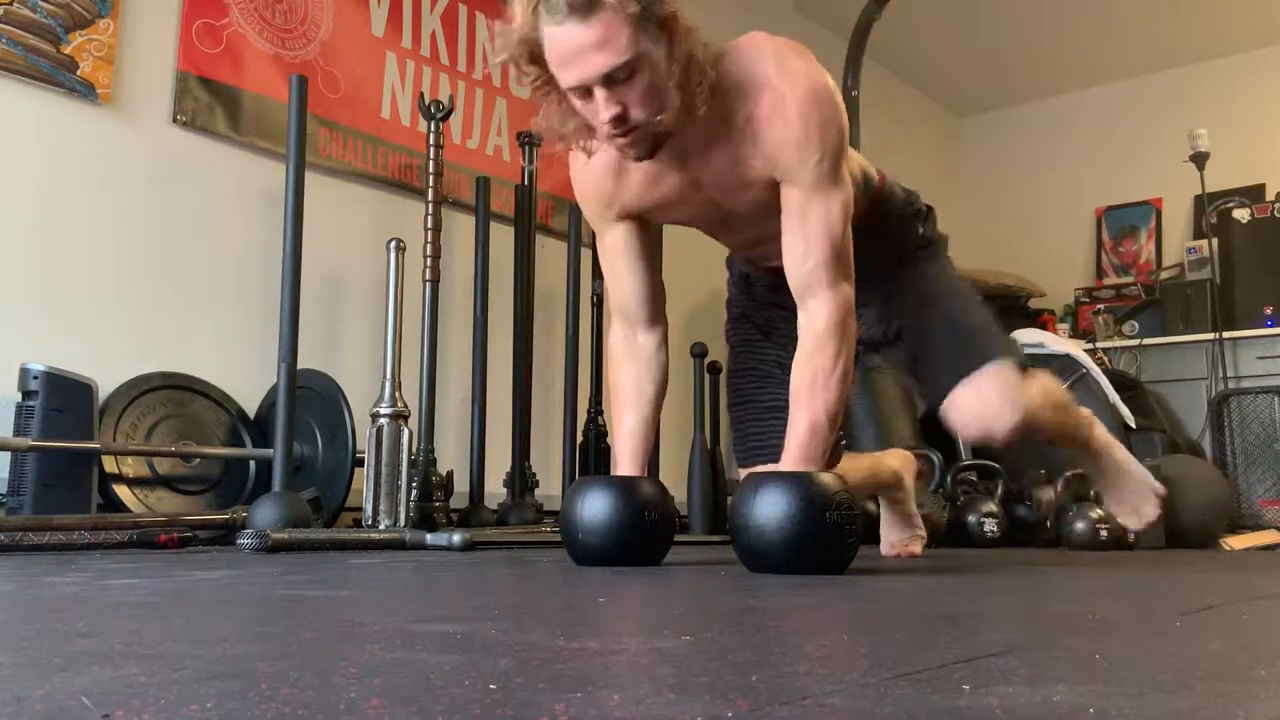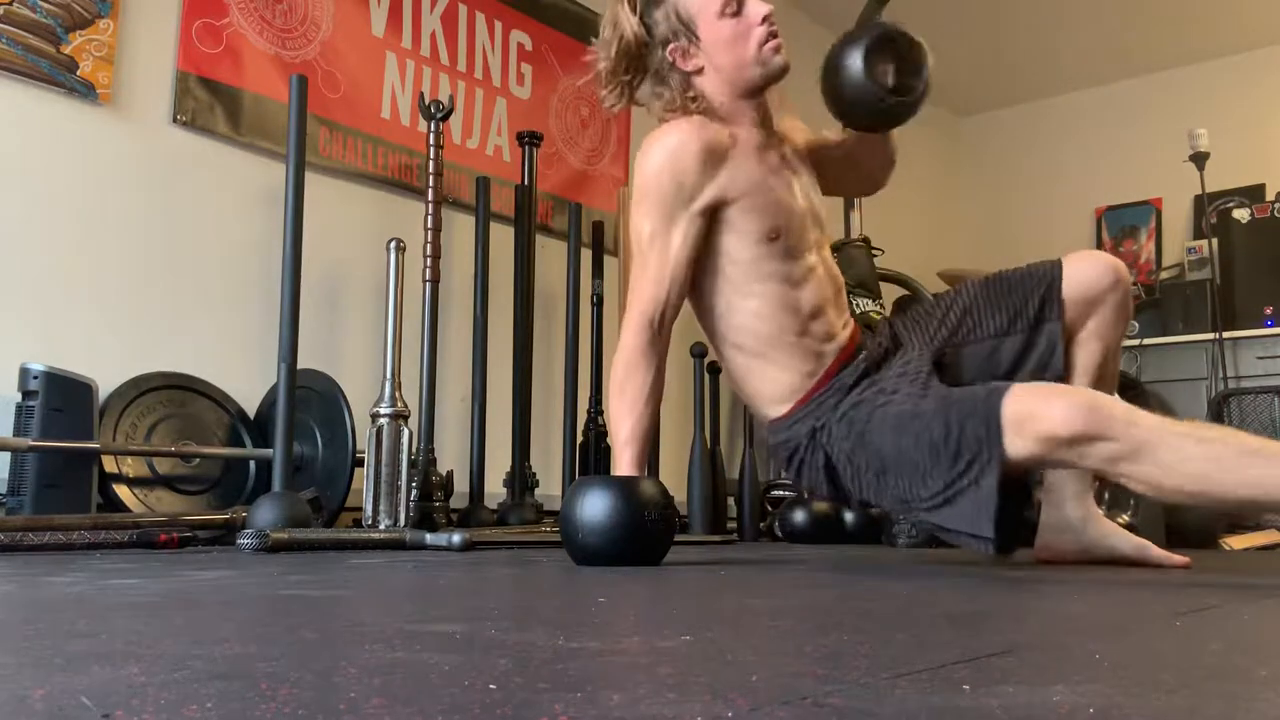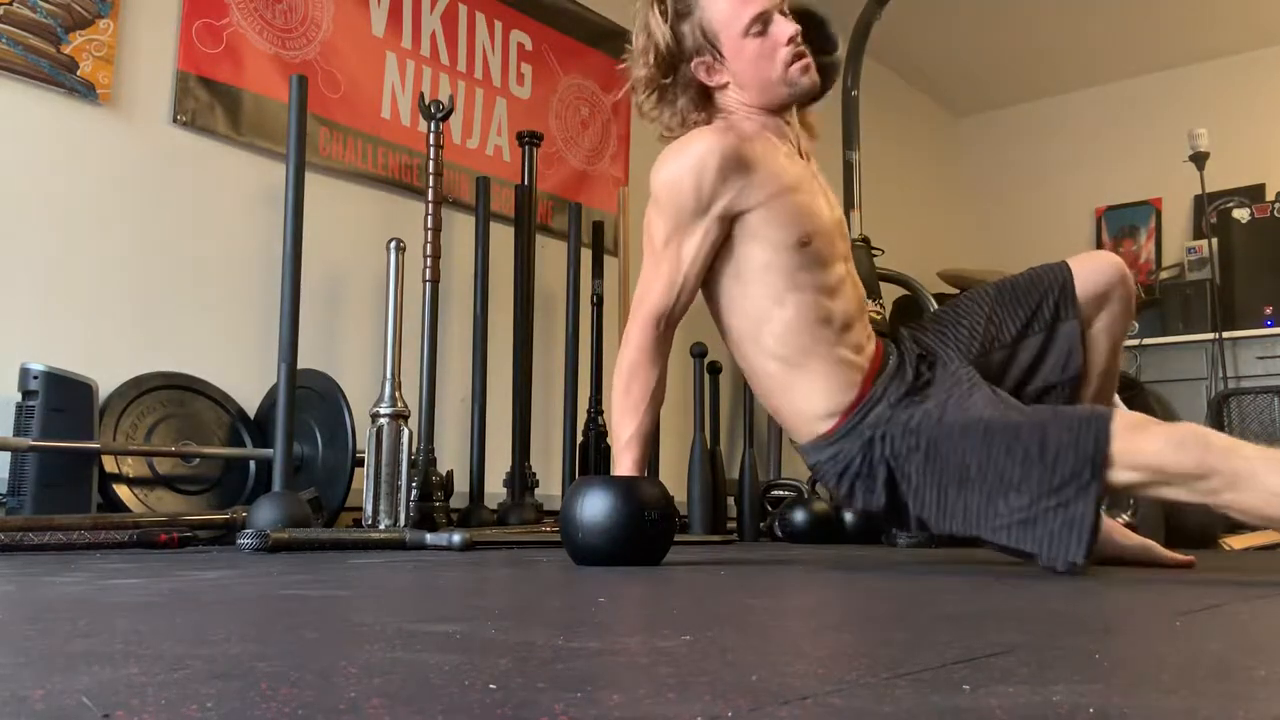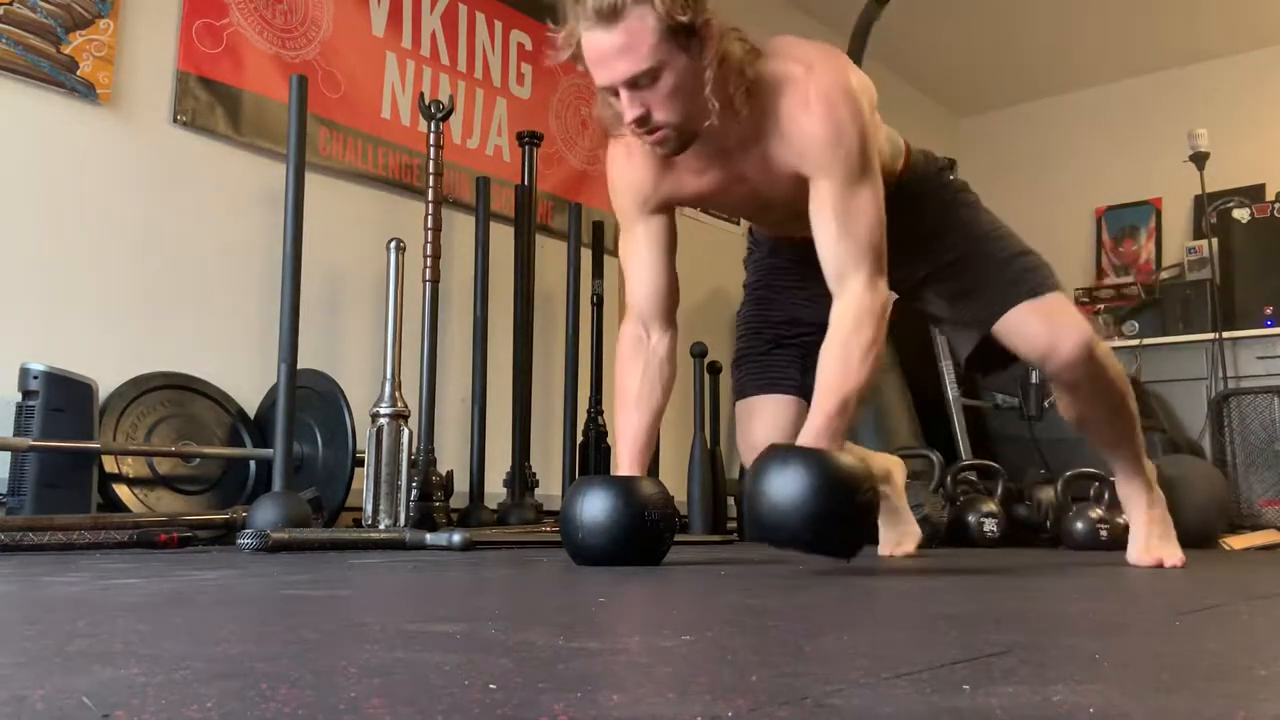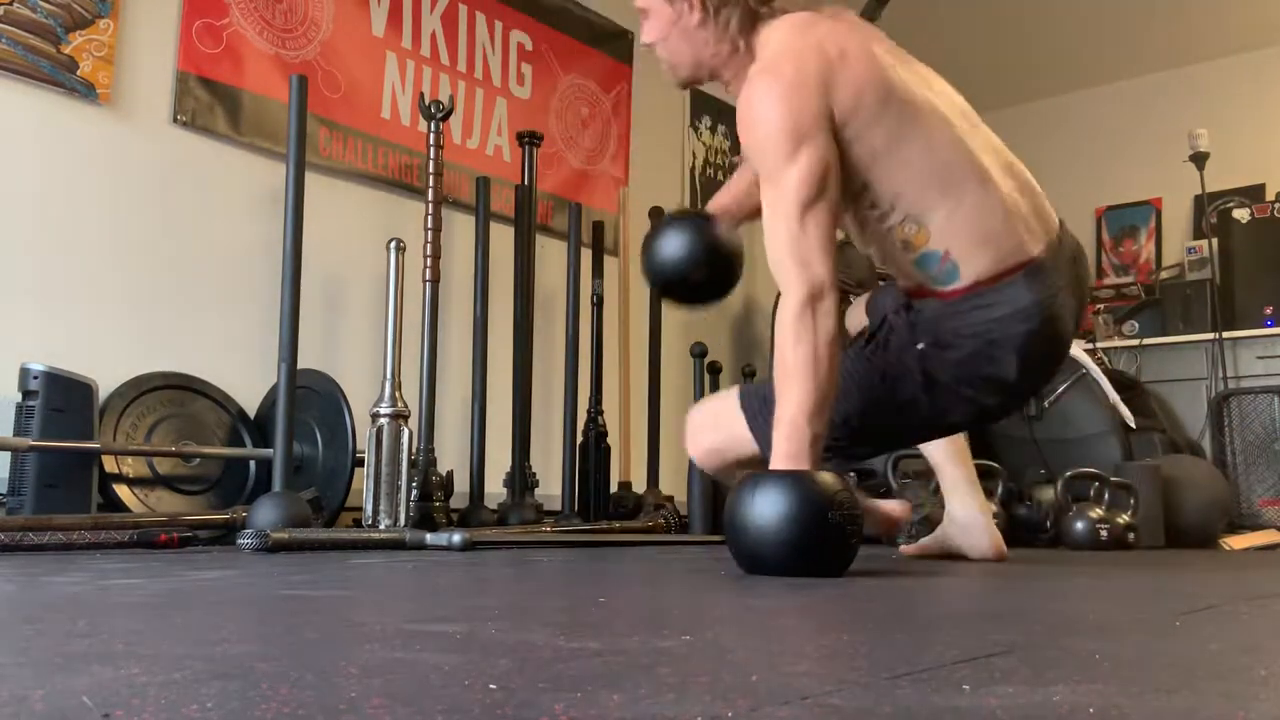
dt=1s
person 1, frame 1
left shoulder: (785, 95)
right shoulder: (598, 167)
left elbow: (826, 307)
right elbow: (637, 330)
left wrist: (799, 475)
left hip: (876, 234)
right hip: (760, 279)
left knee: (999, 416)
left ankle: (1084, 437)
right ankle: (892, 476)
person 1, frame 2
left shoulder: (771, 129)
right shoulder: (684, 148)
left elbow: (866, 173)
right elbow: (646, 325)
left hip: (880, 357)
right hip: (832, 422)
left knee: (1100, 278)
right knee: (1065, 419)
left ankle: (1068, 517)
person 1, frame 3
left shoulder: (783, 136)
right shoulder: (707, 158)
right elbow: (652, 320)
left wrist: (803, 89)
right wrist: (626, 486)
left hip: (905, 367)
right hip: (881, 435)
left knee: (1104, 277)
right knee: (1173, 455)
left ankle: (1077, 513)
person 1, frame 4
left shoulder: (814, 96)
right shoulder: (635, 160)
left elbow: (862, 291)
right elbow: (647, 328)
left wrist: (817, 445)
left hip: (908, 201)
right hip: (788, 245)
left knee: (1068, 345)
right knee: (768, 458)
left ankle: (1140, 492)
right ankle: (879, 476)
person 1, frame 5
left shoulder: (777, 83)
left elbow: (807, 295)
left wrist: (793, 479)
right wrist: (709, 222)
left hip: (991, 324)
left knee: (708, 435)
right knee: (870, 322)
left ankle: (878, 519)
right ankle: (970, 522)
